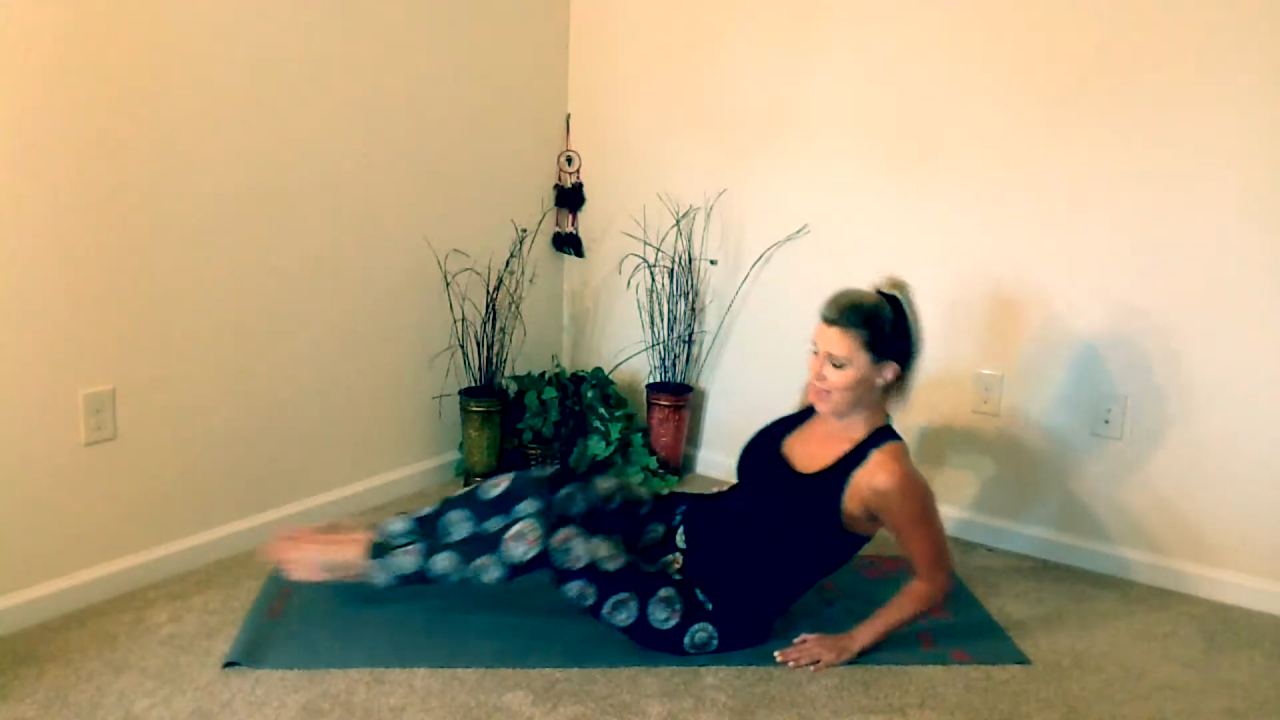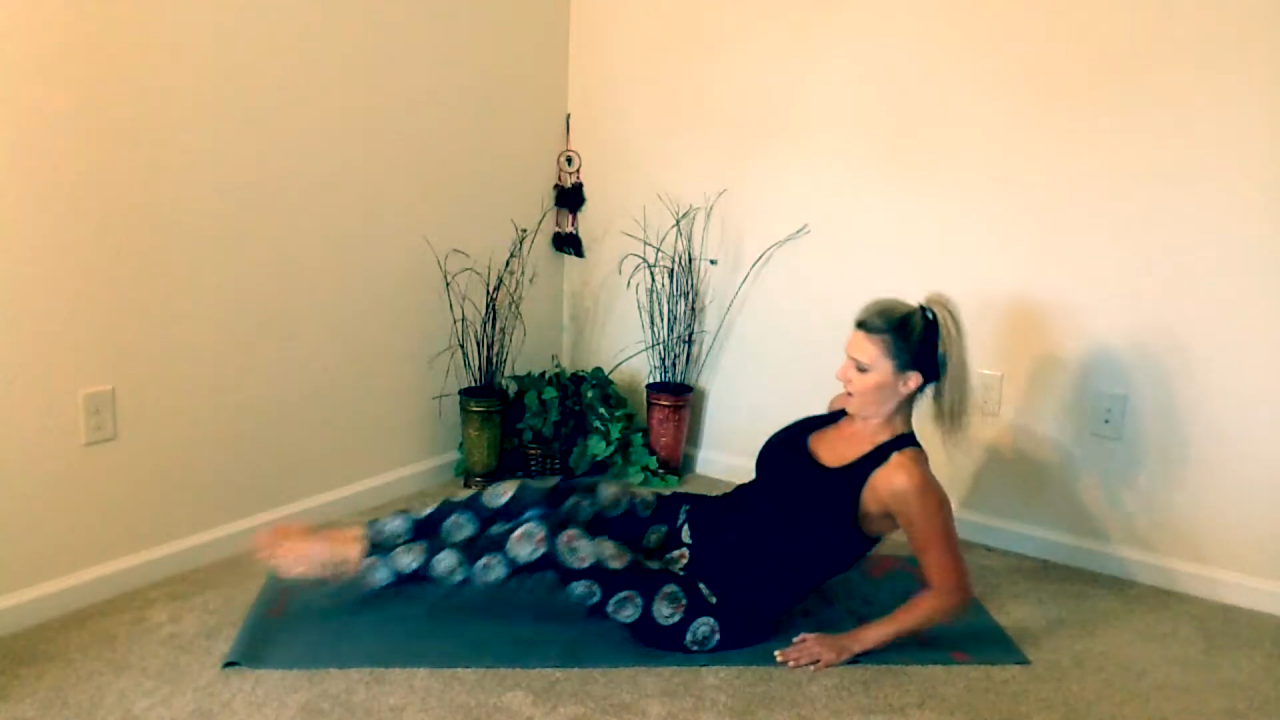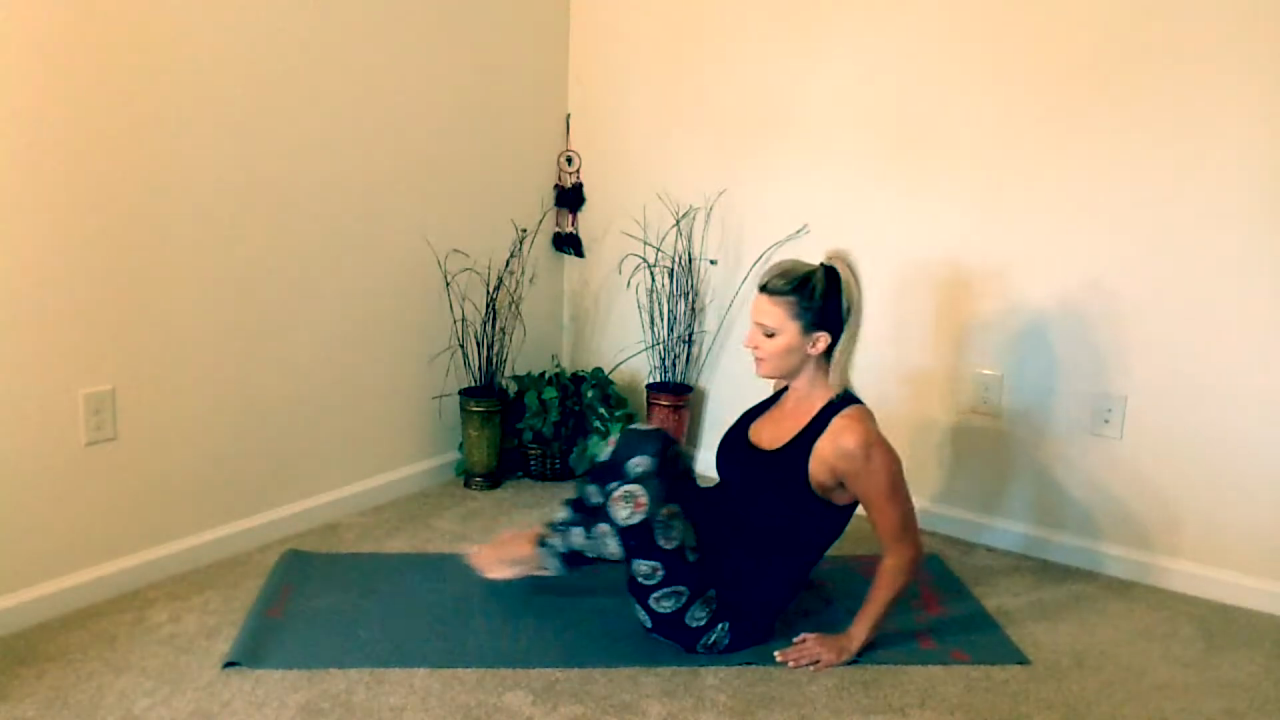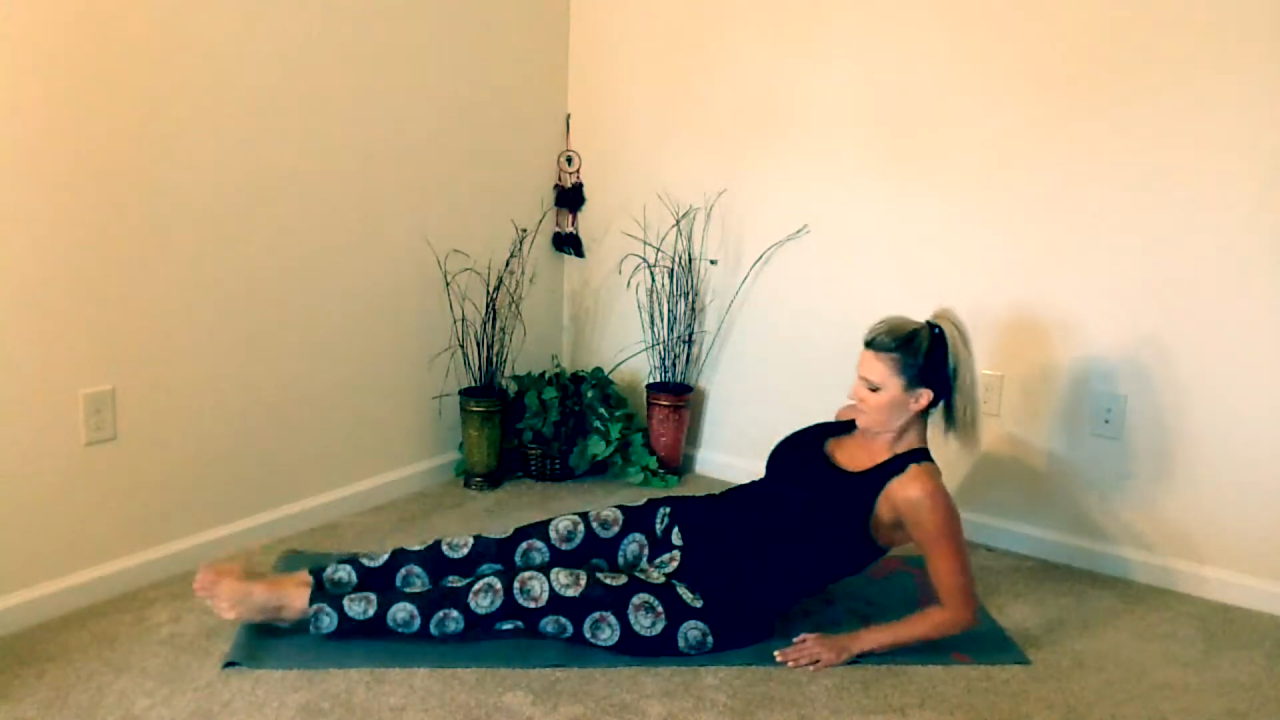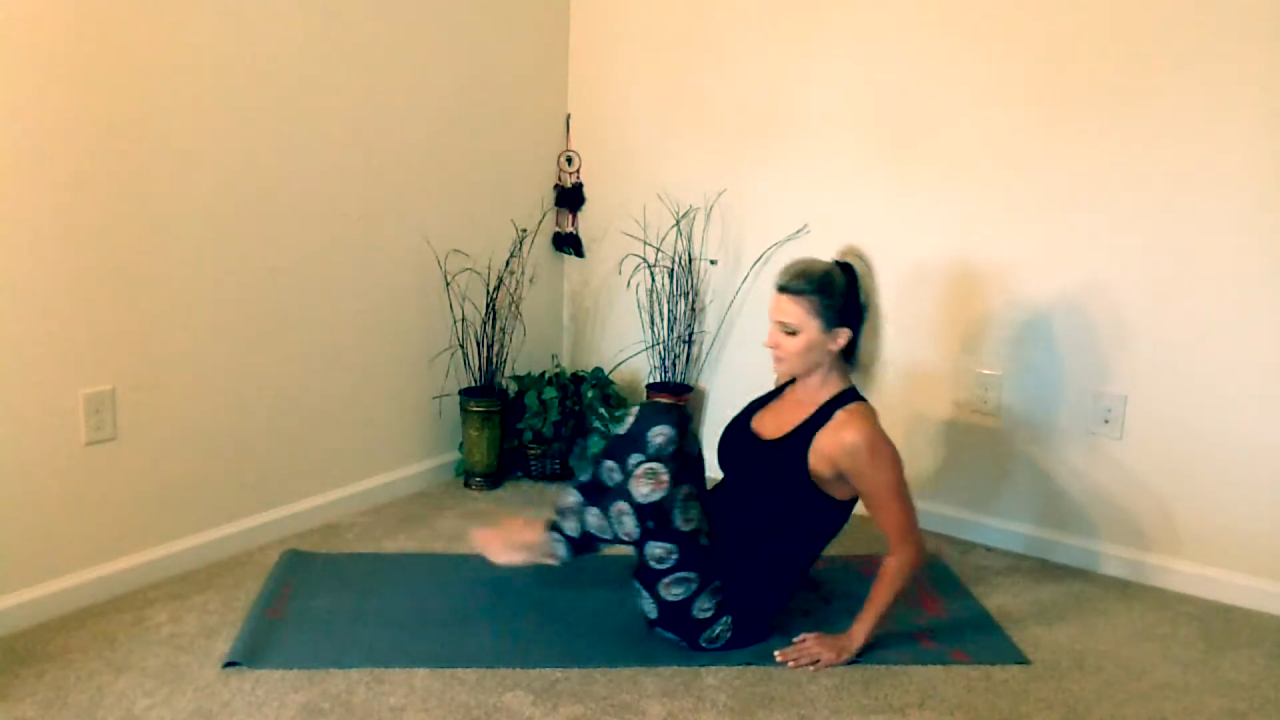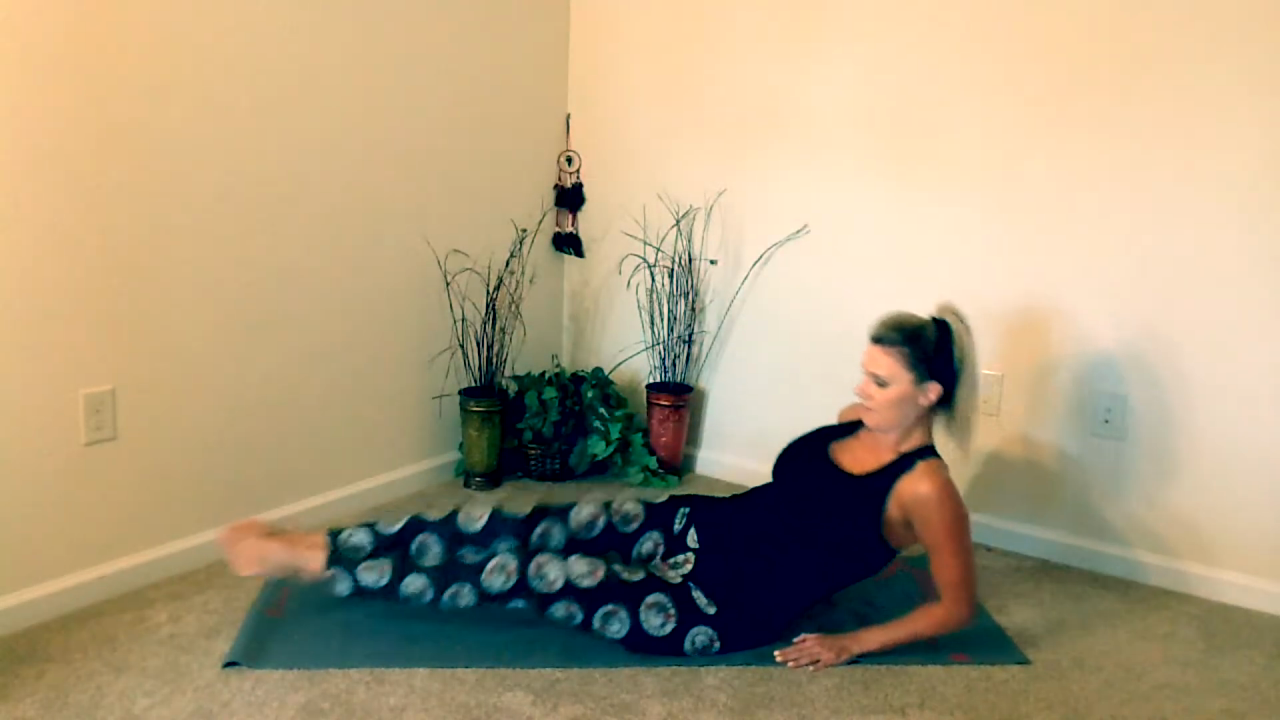
dt=0.5s
person 1, frame 1
left shoulder: (885, 477)
right shoulder: (827, 401)
left elbow: (934, 578)
left wrist: (850, 641)
left hip: (712, 613)
right hip: (692, 527)
left knee: (546, 541)
right knee: (542, 493)
left ankle: (366, 559)
right ankle: (365, 546)
person 1, frame 2
left shoulder: (902, 479)
right shoulder: (845, 411)
left elbow: (950, 592)
left wrist: (849, 642)
left hip: (716, 609)
right hip: (695, 527)
left knee: (549, 543)
right knee: (541, 505)
left ankle: (357, 560)
right ankle: (357, 545)
person 1, frame 3
left shoulder: (850, 437)
right shoulder: (795, 390)
left elbow: (902, 548)
left wrist: (850, 640)
left hip: (717, 614)
left knee: (637, 479)
right knee: (645, 447)
left ankle: (547, 551)
right ankle: (557, 541)
person 1, frame 4
left shoulder: (915, 492)
right shoulder: (853, 422)
left elbow: (958, 609)
left wrist: (849, 643)
left hip: (708, 608)
right hip: (680, 528)
left knee: (515, 594)
right knee: (505, 553)
left ankle: (298, 607)
right ankle: (294, 589)
person 1, frame 5
left shoulder: (852, 436)
right shoulder: (795, 383)
left elbow: (906, 550)
left wrist: (851, 641)
left hip: (717, 613)
right hip: (713, 547)
left knee: (655, 448)
right knee: (657, 422)
left ankle: (559, 541)
right ankle: (565, 530)
person 1, frame 6
left shoulder: (924, 489)
right shoulder: (856, 421)
left elbow: (956, 604)
left wrist: (848, 644)
left hip: (713, 616)
right hip: (695, 532)
left knee: (516, 566)
right knee: (519, 528)
left ankle: (316, 562)
right ankle: (322, 550)
